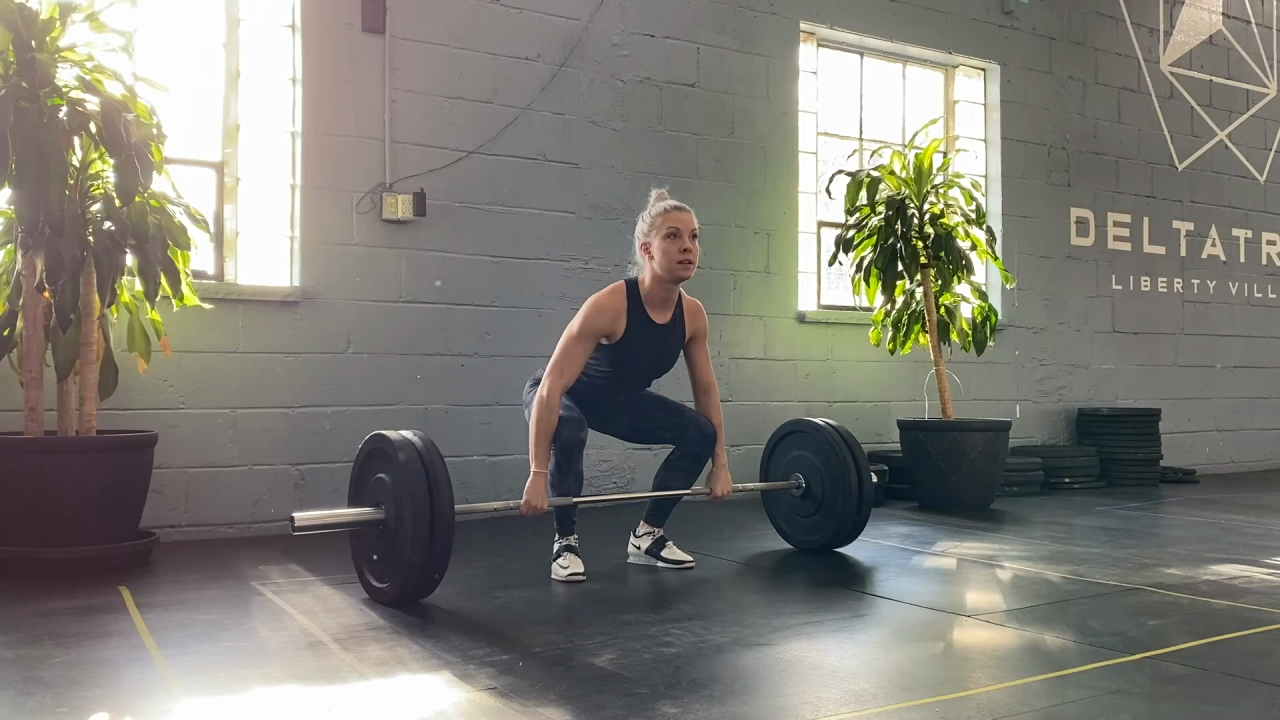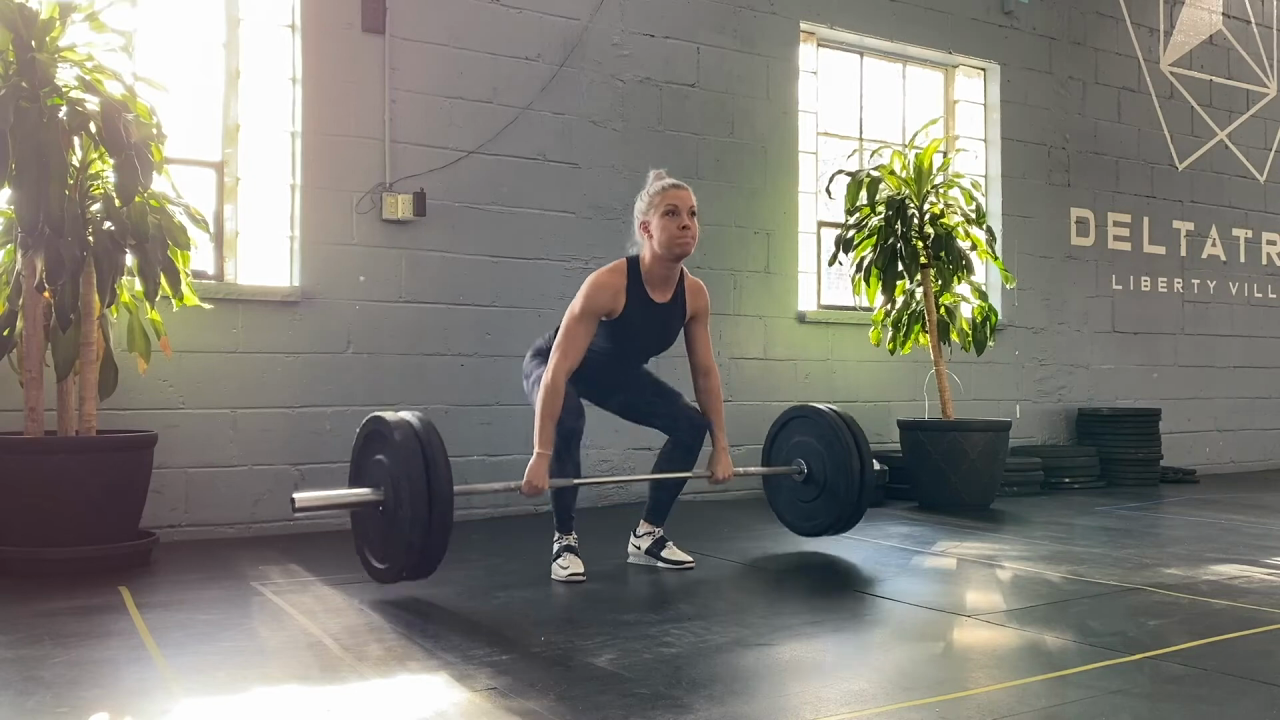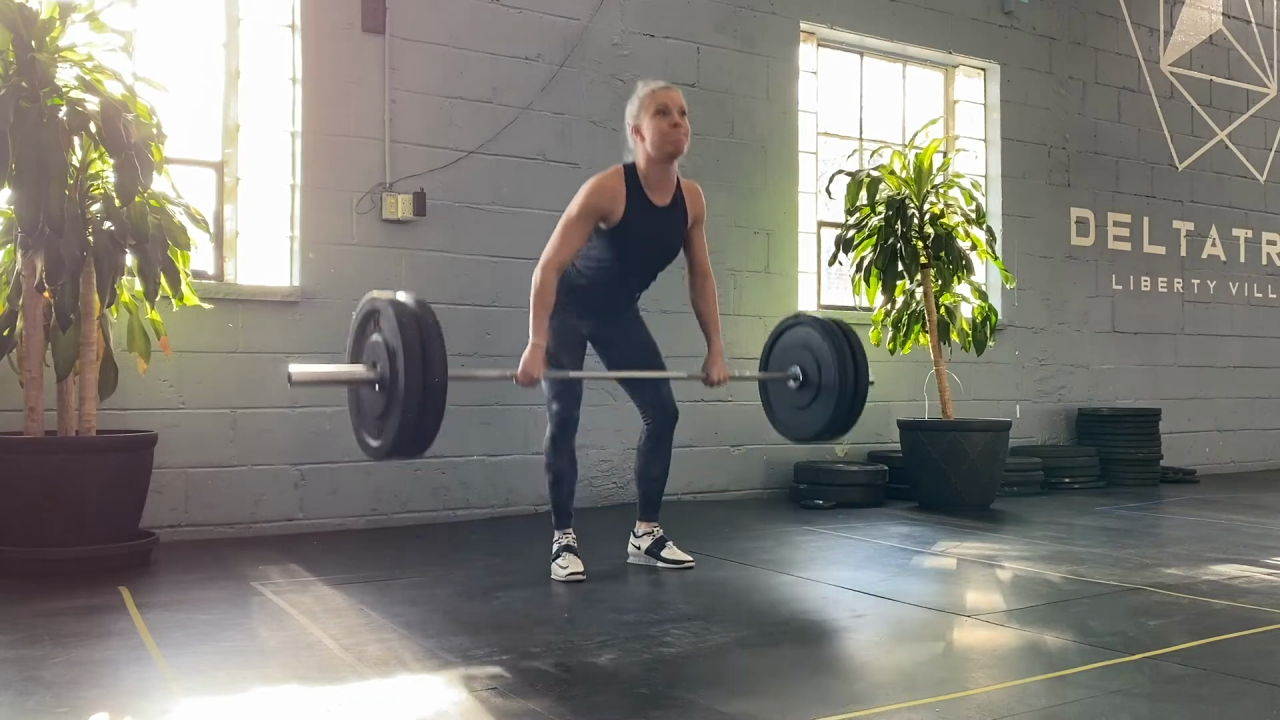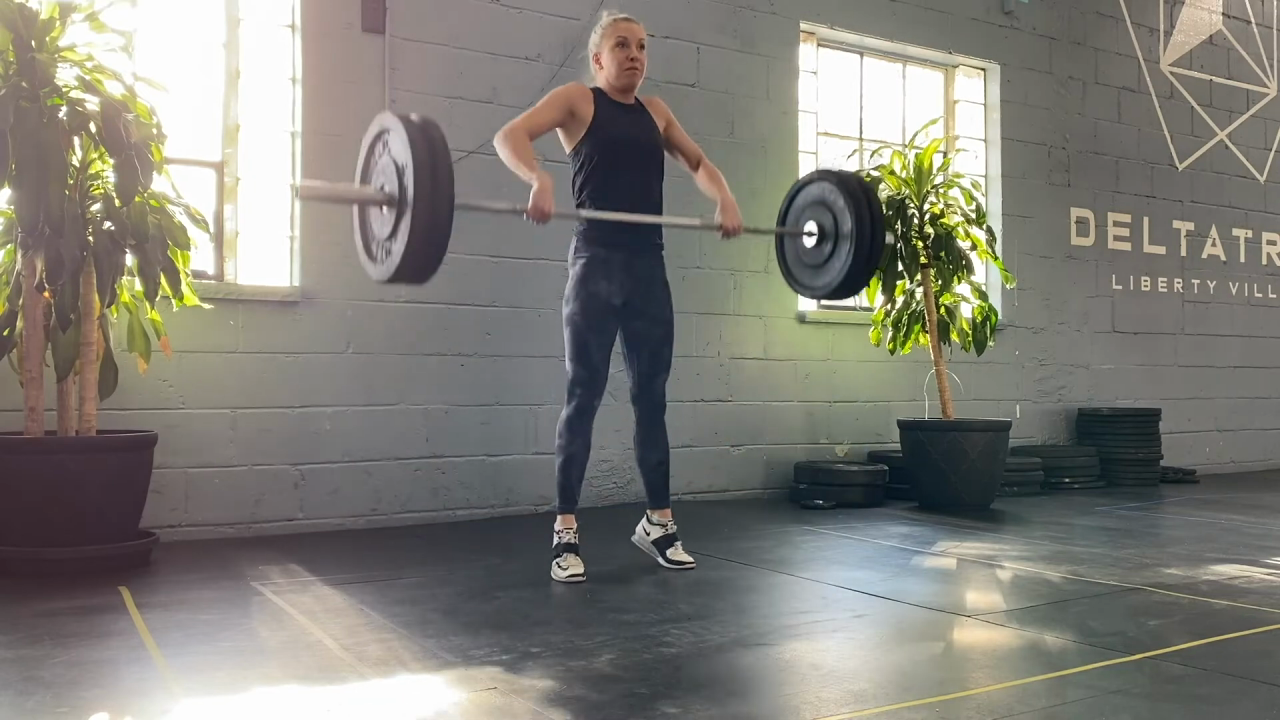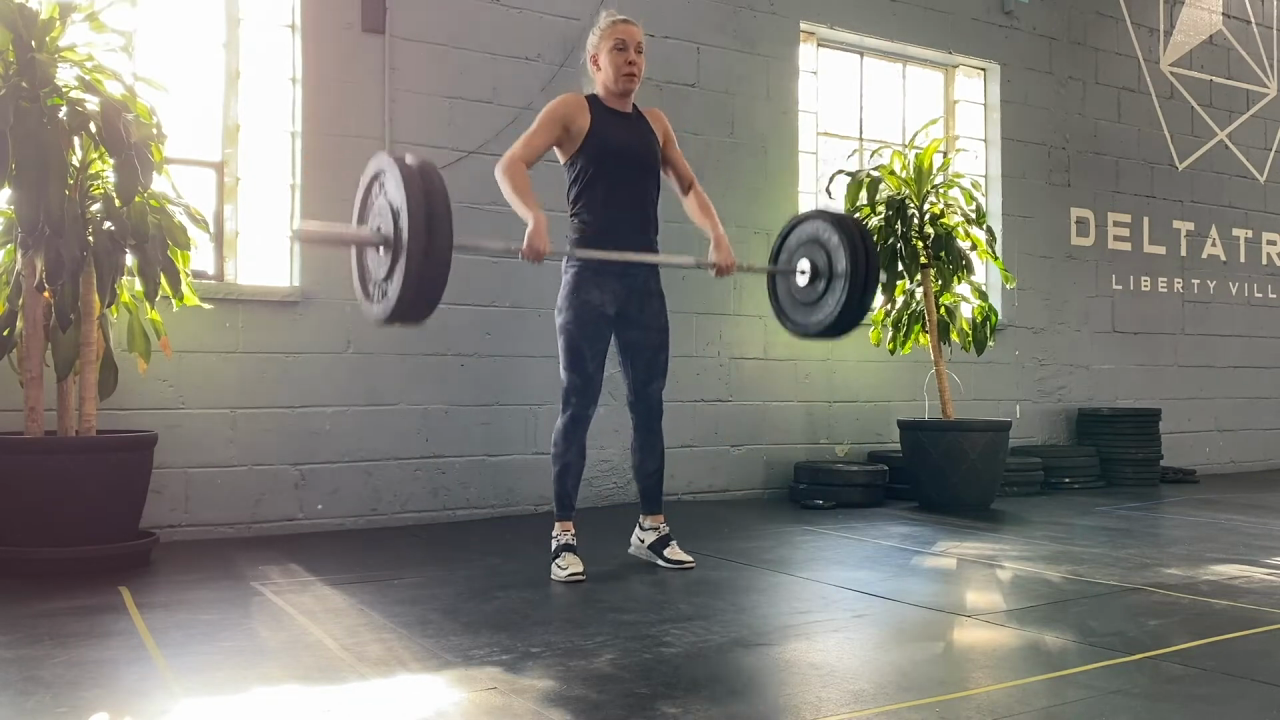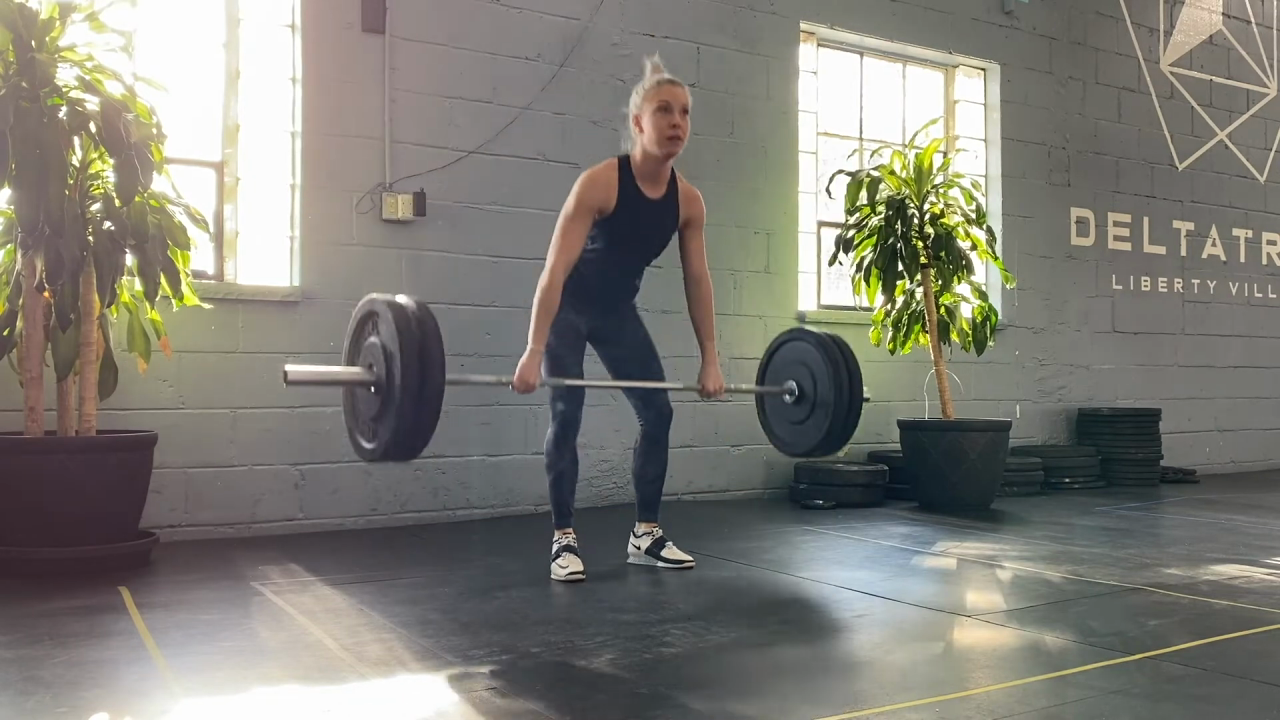
dt=0.4s
person 1, frame 1
left shoulder: (693, 314)
right shoulder: (607, 307)
left elbow: (706, 389)
right elbow: (550, 389)
left wrist: (721, 463)
right wrist: (537, 474)
left hip: (623, 401)
right hip: (570, 397)
left knee: (700, 432)
right knee: (568, 432)
left ankle: (648, 534)
right ankle: (565, 542)
person 1, frame 2
left shoulder: (694, 294)
right shoulder: (607, 285)
left elbow: (705, 371)
right elbow: (559, 371)
left wrist: (721, 447)
right wrist: (541, 456)
left hip: (620, 374)
right hip: (554, 366)
left knee: (691, 424)
right knee: (567, 421)
left ankle: (648, 535)
right ankle: (565, 541)
person 1, frame 3
left shoulder: (691, 198)
right shoulder: (607, 188)
left elbow: (701, 277)
right elbow: (549, 266)
left wrist: (715, 349)
right wrist: (536, 345)
left hip: (619, 312)
right hip: (568, 306)
left knee: (663, 412)
right knee: (564, 413)
left ankle: (646, 534)
right ankle: (564, 539)
person 1, frame 4
left shoulder: (655, 111)
right shoulder: (575, 100)
left elbow: (697, 161)
right elbow: (508, 138)
left wrist: (724, 197)
right wrist: (538, 179)
left hip: (650, 271)
right hip: (595, 268)
left knee: (651, 400)
right knee: (584, 396)
left ankle: (658, 522)
right ankle: (565, 530)
person 1, frame 5
left shoulder: (654, 122)
right shoulder: (572, 111)
left elbow: (688, 186)
right elbow: (509, 166)
left wrist: (718, 235)
right wrist: (535, 219)
left hip: (644, 279)
right hip: (590, 276)
left knee: (648, 405)
right knee: (579, 405)
left ankle: (652, 527)
right ankle: (563, 534)
person 1, frame 6
left shoulder: (688, 199)
right shoulder: (599, 181)
left elbow: (697, 281)
right elbow: (556, 269)
left wrist: (710, 360)
right wrist: (534, 352)
left hip: (619, 309)
right hip: (569, 306)
left knee: (657, 411)
right knee: (567, 413)
left ankle: (646, 533)
right ankle: (563, 539)
